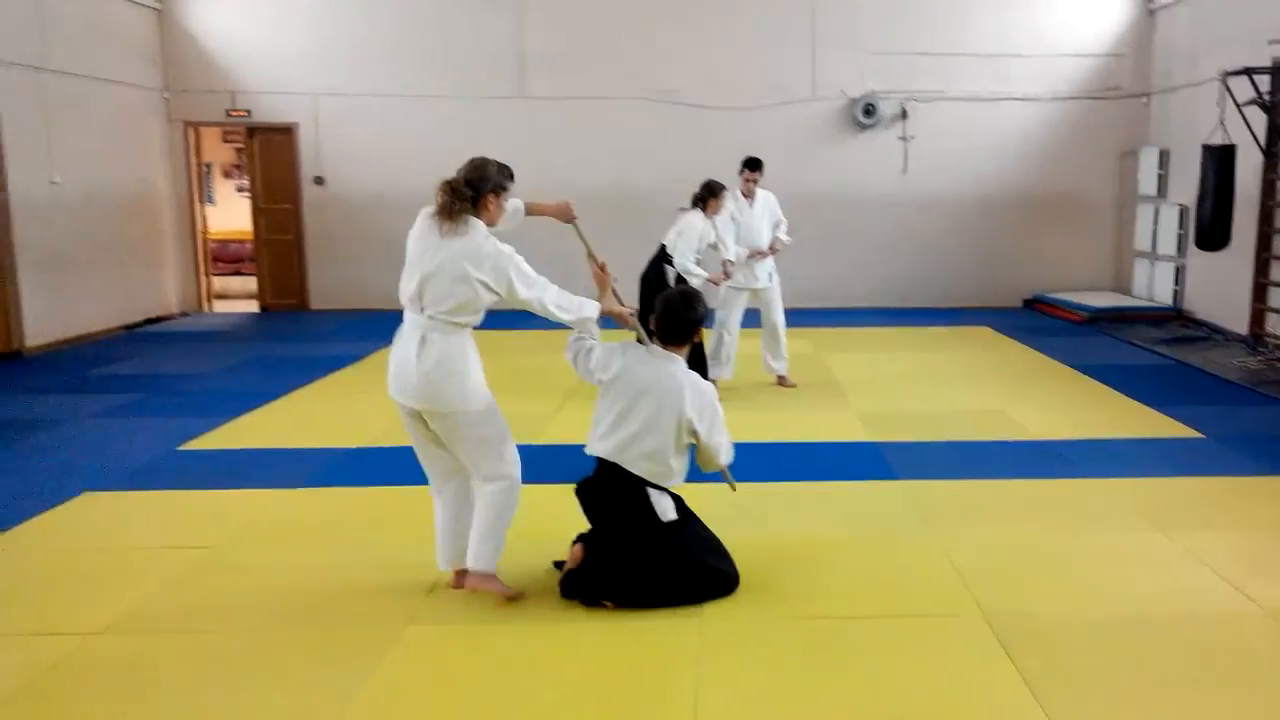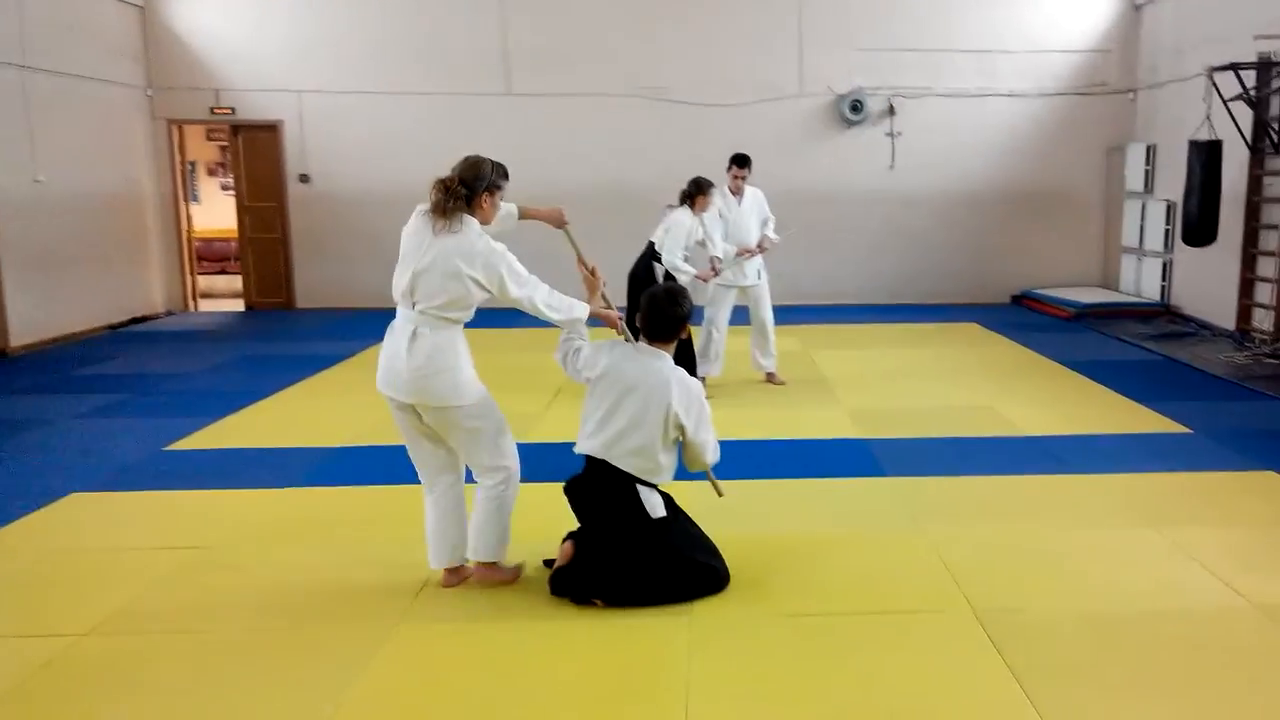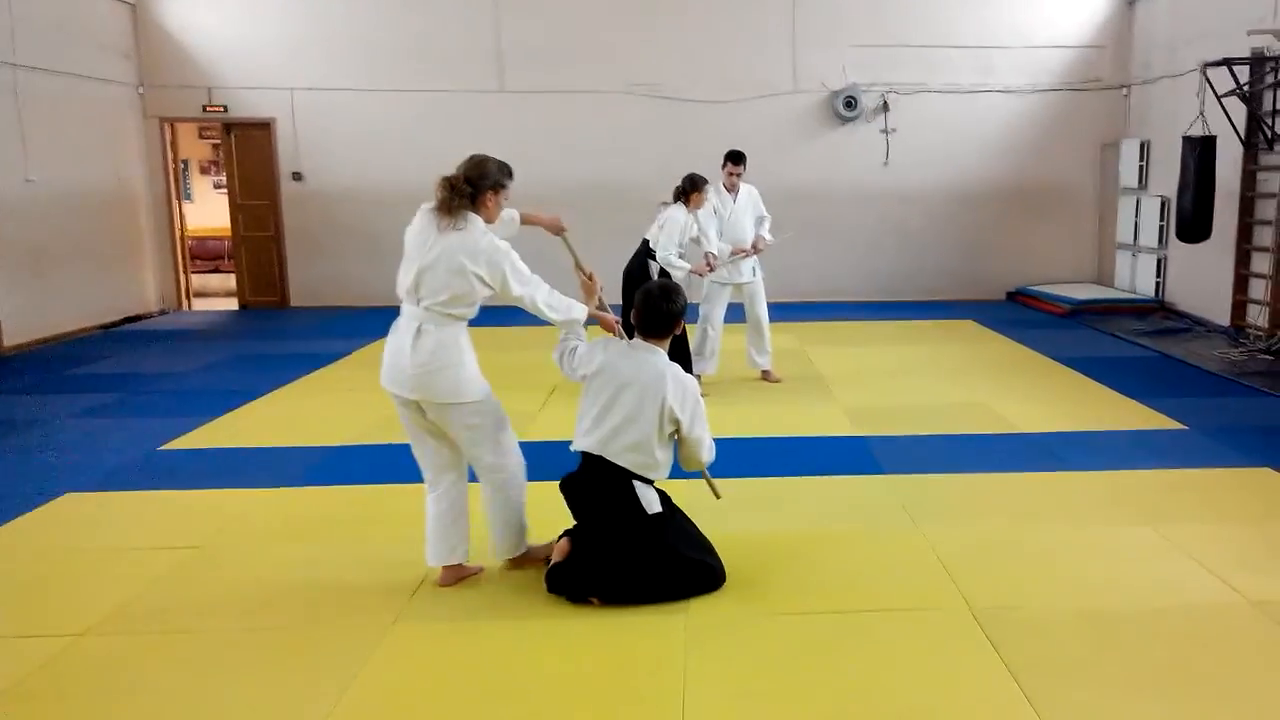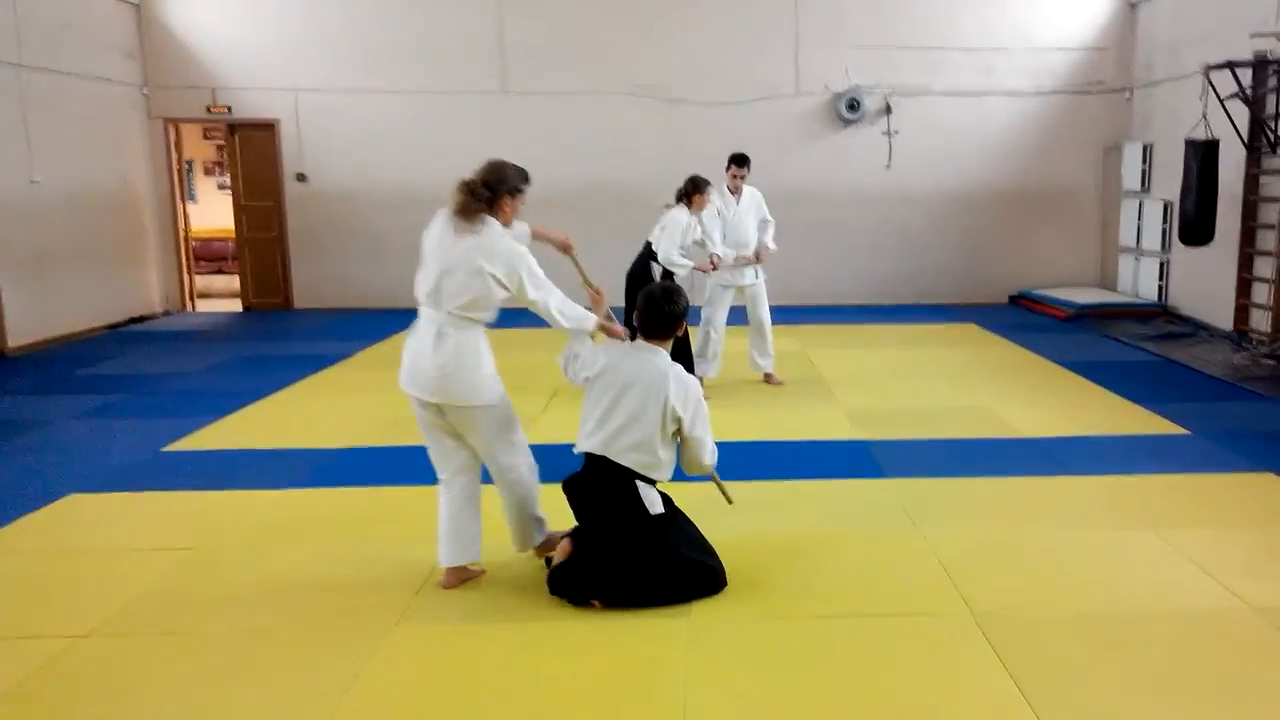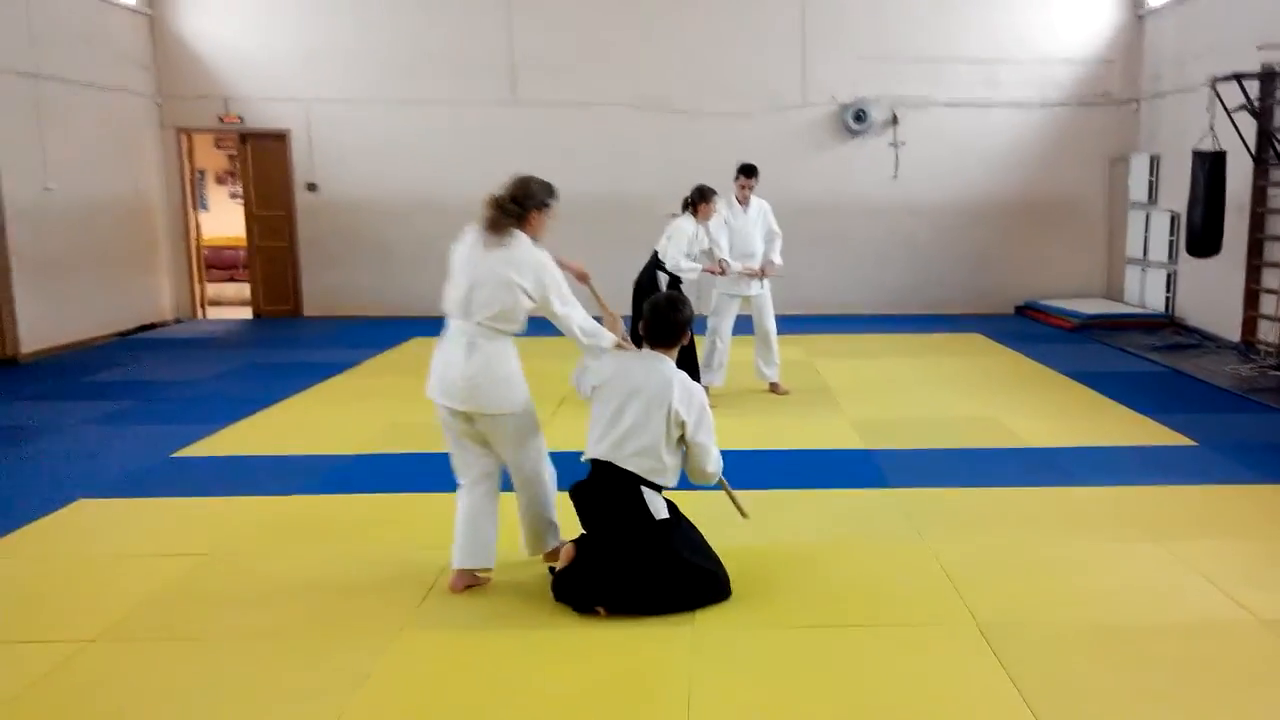
dt=0.1s
person 1, frame 1
left shoulder: (425, 223)
right shoulder: (489, 254)
left elbow: (475, 213)
right elbow: (548, 298)
right wrist: (605, 309)
left hip: (408, 362)
right hip: (449, 368)
left knee: (447, 475)
right knee: (499, 470)
left ankle: (460, 565)
right ankle: (482, 569)
person 1, frame 2
left shoulder: (420, 221)
right shoulder: (483, 252)
left elbow: (483, 218)
right elbow: (539, 298)
left wrist: (534, 213)
right wrist: (597, 312)
left hip: (398, 360)
right hip: (440, 364)
left knee: (438, 471)
right knee: (498, 461)
left ankle: (451, 564)
right ankle: (484, 559)
person 1, frame 3
left shoulder: (425, 219)
right shoulder: (487, 249)
left elbow: (482, 219)
right elbow: (540, 297)
left wrist: (534, 219)
right wrist: (594, 314)
left hip: (402, 356)
right hip: (444, 360)
left knee: (441, 469)
right knee: (500, 459)
left ankle: (450, 562)
right ankle: (514, 550)
person 1, frame 4
left shoulder: (442, 224)
right shoulder: (505, 250)
right elbow: (553, 305)
left wrist: (541, 235)
right wrist: (603, 325)
left hip: (421, 357)
right hip: (464, 362)
left knee: (455, 467)
right knee: (508, 460)
left ankle: (456, 563)
right ankle: (536, 539)
person 1, frame 5
left shoulder: (471, 240)
right shoulder: (534, 264)
right elbow: (574, 320)
left wrist: (560, 266)
right wrist: (619, 343)
left hip: (450, 367)
right hip: (492, 372)
left knee: (476, 474)
right knee: (531, 465)
left ankle: (466, 567)
right ankle: (548, 545)
person 2, frame 1
left shoulder: (619, 358)
right shoulder: (698, 391)
left elbow: (580, 348)
right elbow: (715, 459)
left wrist: (599, 298)
left hip: (601, 491)
right hip: (644, 504)
right knee: (719, 576)
left ankle: (589, 553)
right ankle: (618, 584)
person 2, frame 2
left shoulder: (605, 355)
right shoulder: (686, 389)
left elbow: (569, 352)
right elbow: (702, 459)
left wrist: (589, 303)
left hip: (590, 489)
right hip: (632, 501)
right knee: (711, 574)
left ankle: (580, 551)
right ankle: (608, 583)
person 2, frame 3
left shoulder: (601, 353)
right shoulder: (681, 384)
left elbow: (566, 353)
right elbow: (698, 458)
left hip: (586, 486)
right hip: (628, 497)
right knee: (706, 572)
left ankle: (575, 547)
right ankle: (603, 581)
person 2, frame 4
left shoulder: (603, 354)
right shoulder: (683, 384)
left elbow: (571, 365)
right elbow: (700, 462)
left wrist: (594, 319)
right wrist: (697, 451)
left hip: (589, 487)
right hip: (632, 498)
right knee: (707, 575)
left ankle: (577, 550)
right ankle: (605, 583)
person 2, frame 5
left shoulder: (610, 364)
right shoulder: (688, 391)
left elbow: (583, 381)
right elbow: (705, 471)
right wrist: (703, 459)
left hip: (596, 492)
right hip: (637, 503)
right knee: (711, 582)
left ankle: (580, 556)
right ankle: (611, 591)
person 3, frame 1
left shoulder: (769, 199)
right shoulder: (728, 203)
left elbow: (780, 222)
right elbow: (724, 241)
left wrist: (778, 239)
right wrist: (747, 253)
left hip: (765, 269)
right hip: (739, 272)
left knee: (775, 322)
right knee: (726, 324)
left ankle: (780, 372)
right ankle: (714, 374)
person 3, frame 2
left shoulder: (757, 196)
right shoulder: (717, 199)
left elbow: (768, 220)
right elbow: (711, 238)
left wrist: (766, 236)
right wrist: (735, 250)
left hip: (754, 266)
right hip: (726, 269)
left knee: (764, 319)
right knee: (715, 321)
left ankle: (769, 369)
right ankle: (702, 372)
person 3, frame 3
left shoulder: (751, 193)
right shoulder: (711, 196)
left elbow: (763, 218)
left wrist: (761, 237)
right wrist: (731, 249)
left hip: (749, 265)
right hip: (721, 267)
left knee: (759, 316)
right knee: (710, 319)
left ankle: (764, 367)
right ankle: (697, 370)
person 3, frame 4
left shoulder: (755, 196)
right shoulder: (715, 199)
left elbow: (767, 223)
right elbow: (711, 236)
left wrist: (765, 246)
right wrist: (732, 256)
left hip: (752, 268)
right hip: (724, 269)
left knee: (761, 319)
right knee: (712, 320)
left ankle: (766, 369)
right ankle: (700, 372)
person 3, frame 5
left shoulder: (763, 207)
right shoulder: (722, 208)
left elbow: (774, 236)
right elbow: (717, 245)
left wrist: (771, 261)
right wrist: (739, 268)
left hip: (758, 278)
right hip: (730, 279)
left knee: (767, 329)
right knee: (718, 330)
left ankle: (772, 379)
right ankle: (706, 381)
person 4, frame 1
left shoulder: (703, 221)
right shoulder: (693, 223)
left elbow: (718, 241)
right elbow: (682, 263)
left wrist: (727, 261)
right wrist: (709, 278)
left hip: (672, 277)
right hip: (663, 277)
person 4, frame 2
left shoulder: (692, 217)
right shoulder: (680, 220)
left elbow: (705, 239)
right elbow: (670, 259)
left wrist: (714, 257)
right wrist: (697, 274)
left hip: (660, 275)
right hip: (649, 275)
person 4, frame 3
left shoulder: (687, 215)
right shoulder: (676, 217)
left elbow: (701, 236)
right elbow: (665, 255)
left wrist: (709, 253)
right wrist: (693, 269)
left hip: (656, 272)
right hip: (644, 272)
person 4, frame 4
left shoulder: (690, 217)
right shoulder: (678, 218)
left elbow: (700, 238)
right elbow: (666, 256)
left wrist: (712, 254)
right wrist: (696, 266)
left hip: (659, 275)
right hip: (647, 275)
person 4, frame 5
left shoulder: (697, 227)
right shoulder: (684, 227)
left elbow: (708, 247)
right elbow: (674, 263)
left wrist: (719, 262)
right wrist: (705, 268)
left hip: (666, 284)
right hip: (654, 284)
